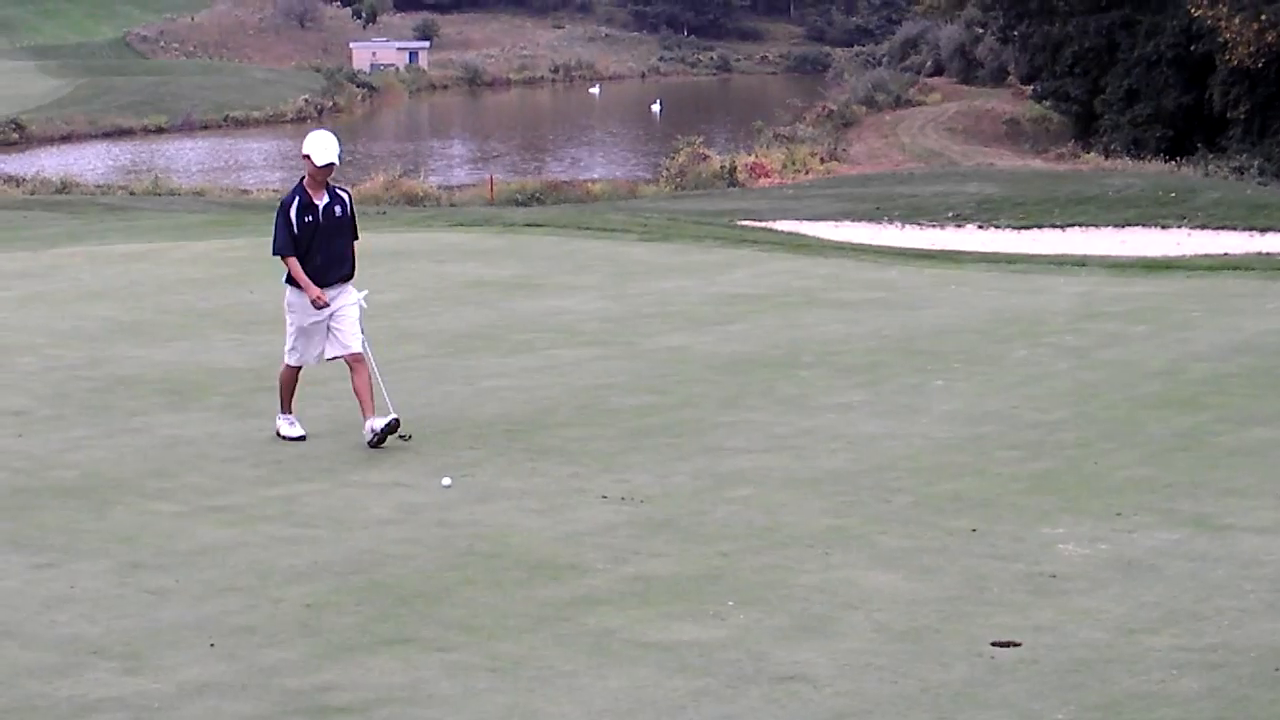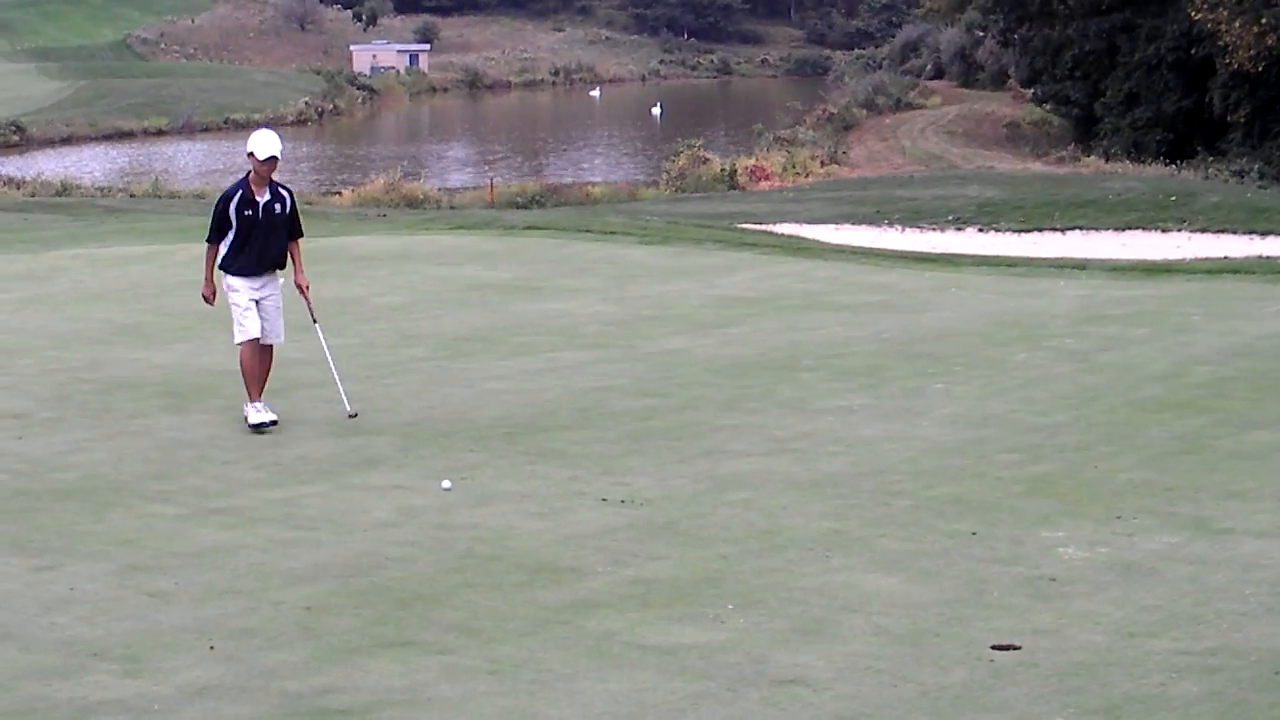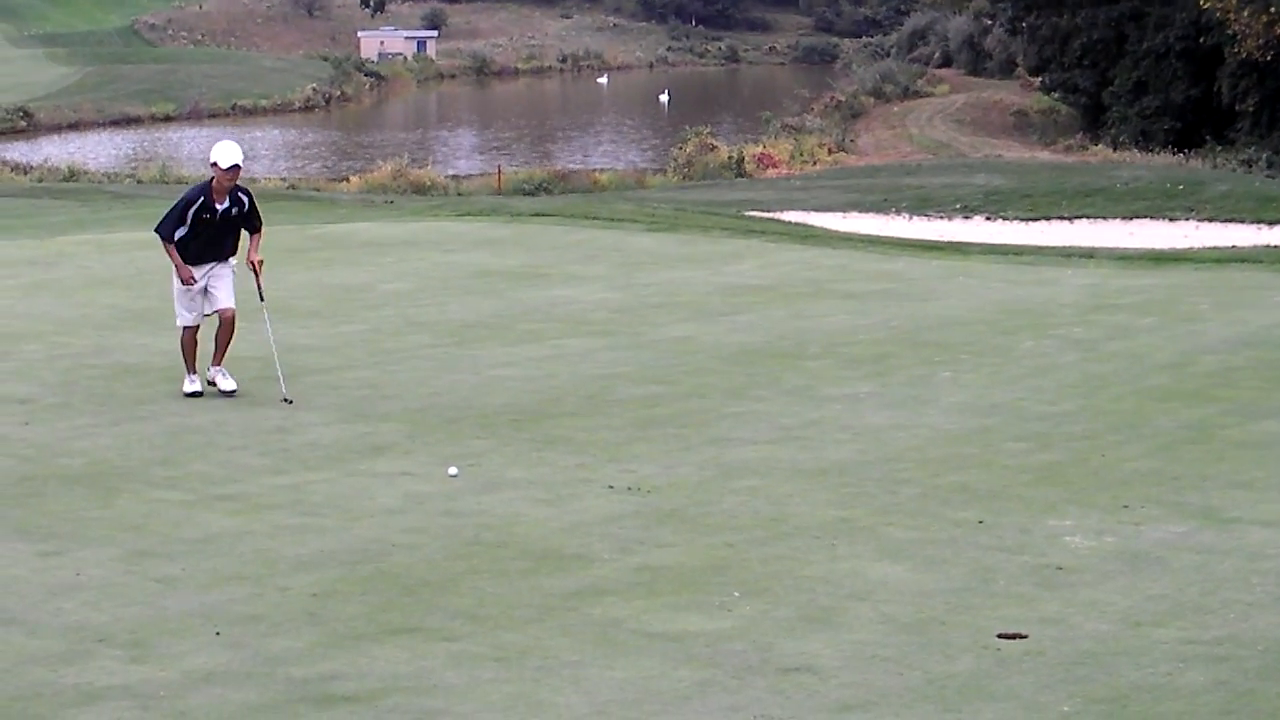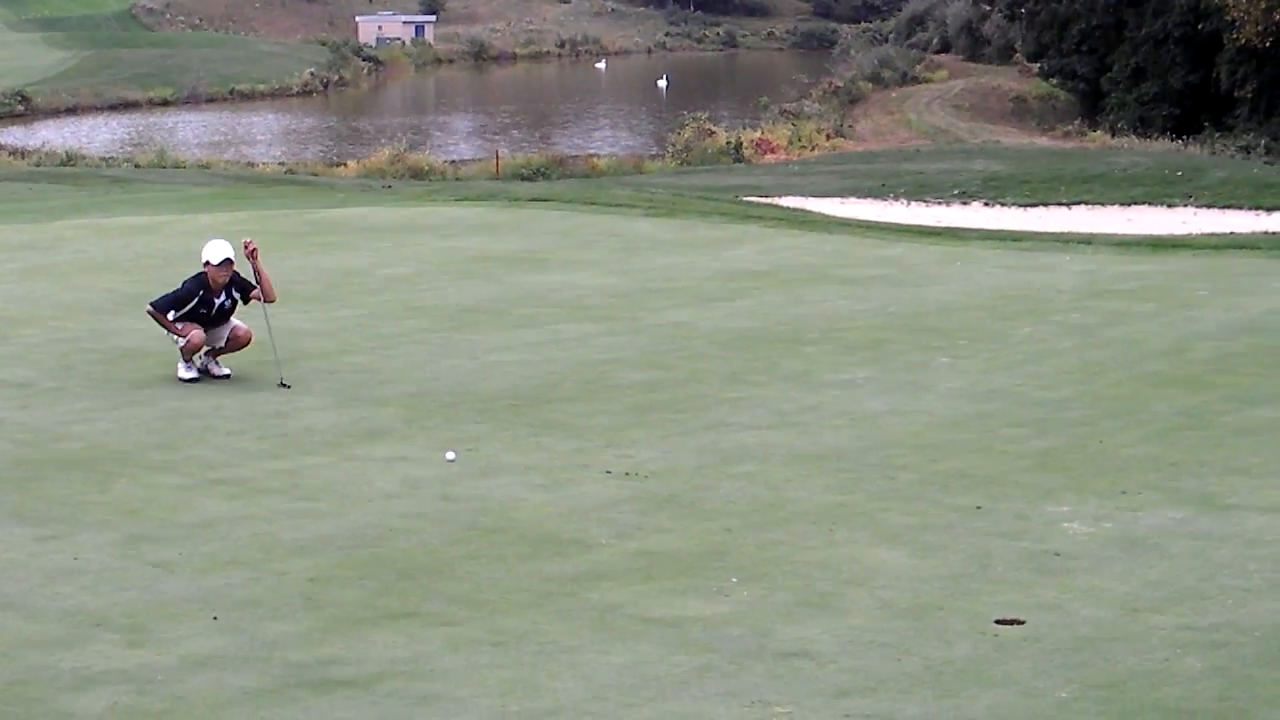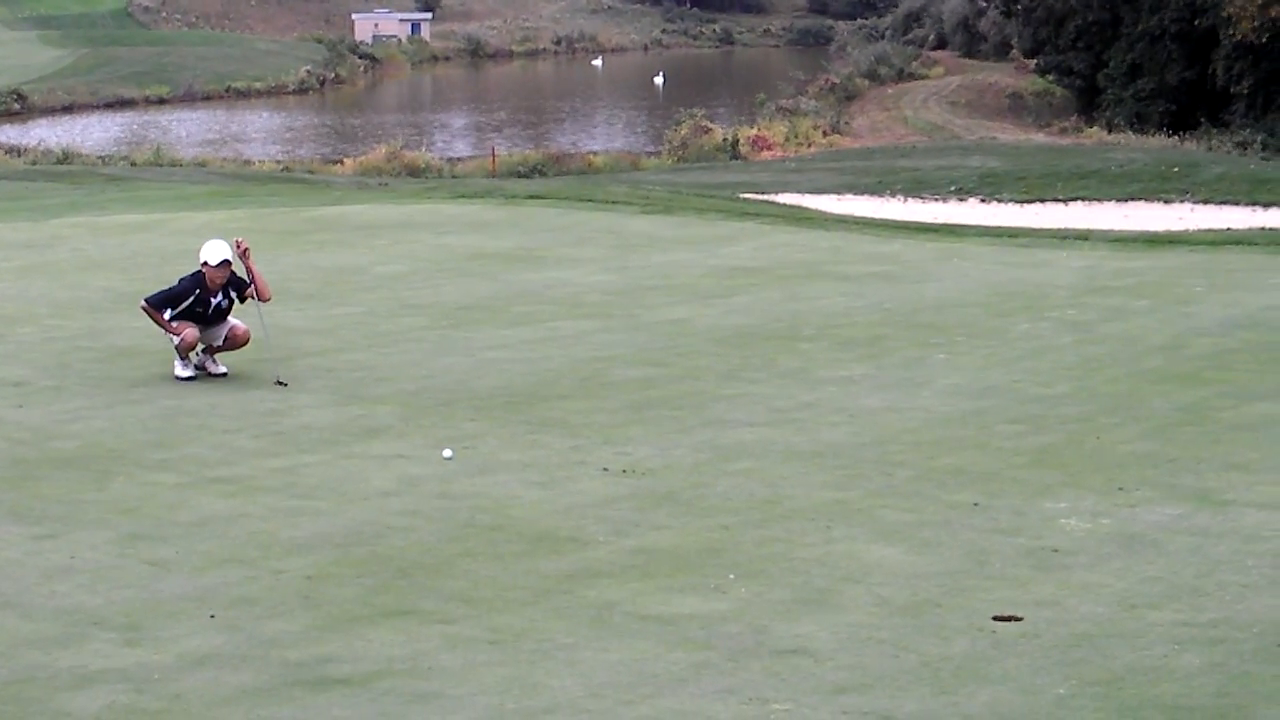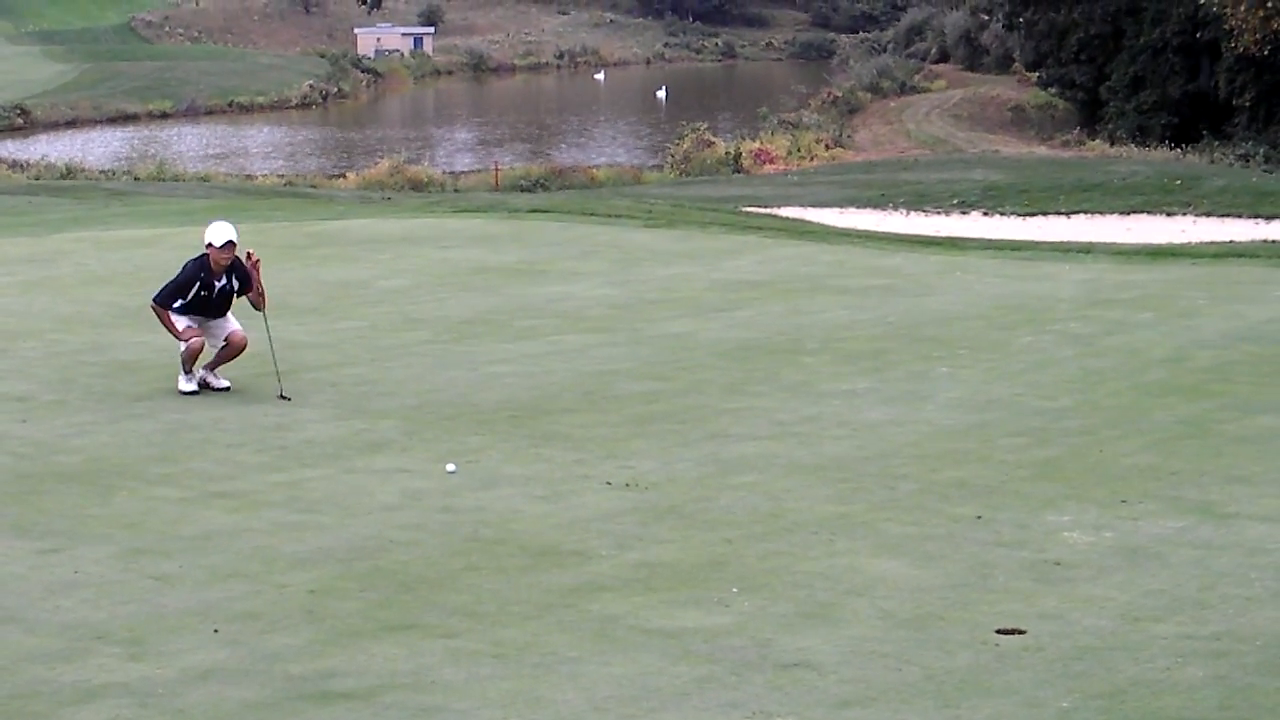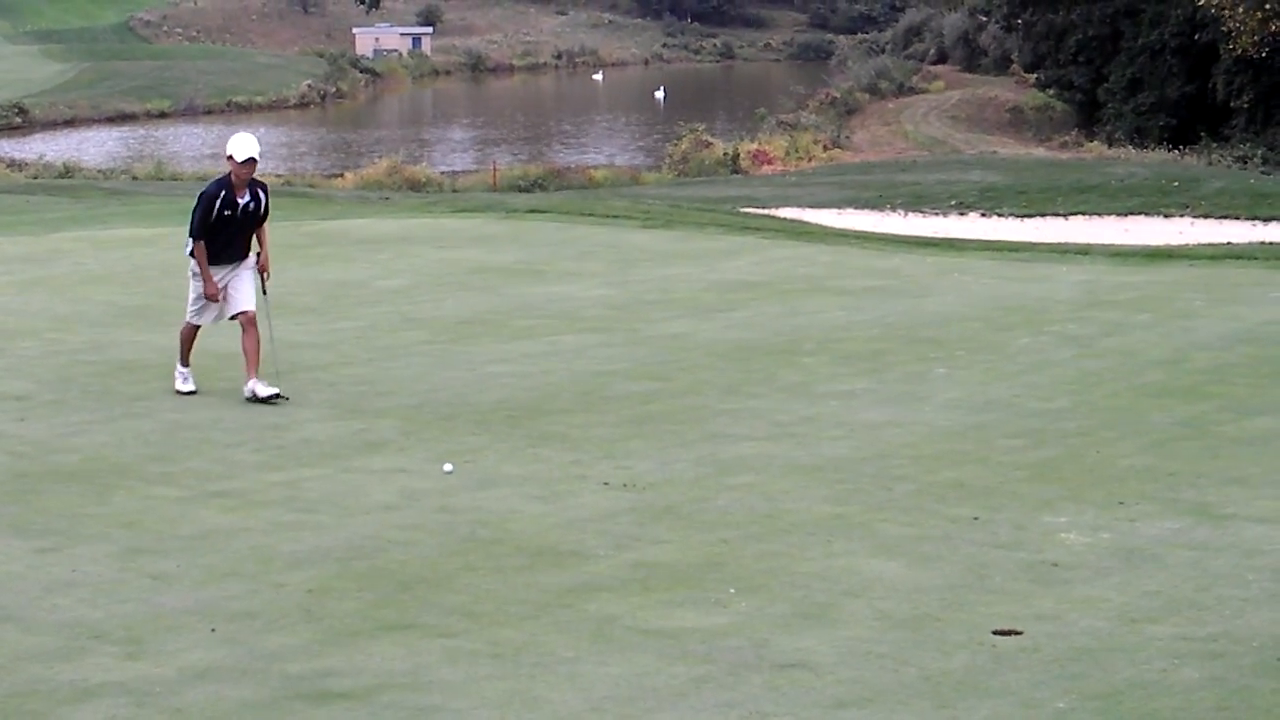
dt=0.7s
person 1, frame 1
left shoulder: (343, 199)
right shoulder: (291, 204)
right elbow: (287, 254)
left wrist: (347, 282)
right wrist: (309, 288)
left hip: (342, 292)
right hip: (305, 295)
left knee: (356, 357)
right knee: (296, 361)
left ankle: (371, 422)
right ankle: (285, 417)
person 1, frame 2
left shoulder: (284, 196)
right shoulder: (232, 197)
left elbow: (292, 237)
right elbow: (214, 241)
left wrist: (299, 272)
right wrist: (208, 280)
left hip: (270, 279)
right hip: (239, 279)
left knee: (267, 343)
right knee: (250, 338)
left ankle: (253, 403)
right ankle: (255, 405)
person 1, frame 3
left shoulder: (243, 197)
right shoulder: (194, 198)
left elbow: (255, 227)
right elbow: (164, 234)
left wrist: (253, 250)
right wrist: (179, 267)
left hip: (220, 264)
right hip: (189, 266)
left knee: (227, 315)
right knee: (190, 324)
left ankle: (216, 368)
right ankle: (191, 376)
person 1, frame 4
left shoulder: (235, 283)
right shoulder: (193, 289)
left elbow: (269, 298)
right elbow: (152, 309)
left wrist: (255, 263)
right wrist: (177, 331)
left hip: (216, 325)
right hip: (186, 323)
left knee: (244, 335)
right knee: (197, 337)
left ankle: (208, 359)
right ankle: (186, 363)
person 1, frame 5
left shoulder: (232, 282)
right shoulder: (190, 287)
left elbow: (265, 296)
right elbow: (146, 305)
left wrist: (248, 263)
right wrist: (171, 329)
left hip: (213, 325)
right hip: (183, 323)
left knee: (242, 335)
right knee: (191, 337)
left ankle: (206, 356)
right ankle: (182, 360)
person 1, frame 6
left shoulder: (237, 269)
right shoulder: (193, 272)
left elbow: (259, 305)
right elbow: (156, 304)
left wrist: (255, 274)
right wrist: (178, 333)
left hip: (216, 316)
right hip: (185, 315)
left knee: (239, 340)
right knee: (196, 343)
left ankle: (207, 371)
right ankle: (186, 374)
person 1, frame 7
left shoulder: (260, 192)
right shoulder: (213, 194)
right elbow: (198, 239)
left wrist: (264, 251)
right wrist: (208, 279)
left hip: (242, 264)
right hip: (208, 267)
left knee: (249, 319)
right knee: (197, 321)
left ankle: (253, 383)
right ankle: (183, 368)
